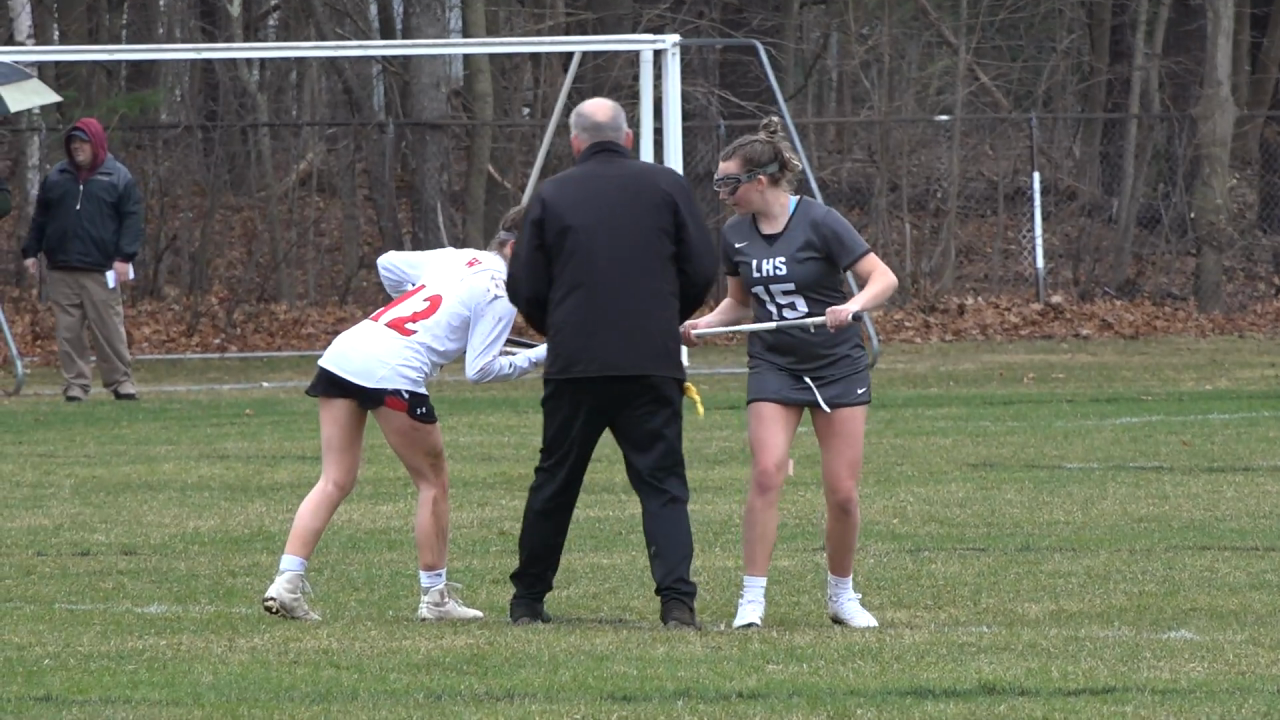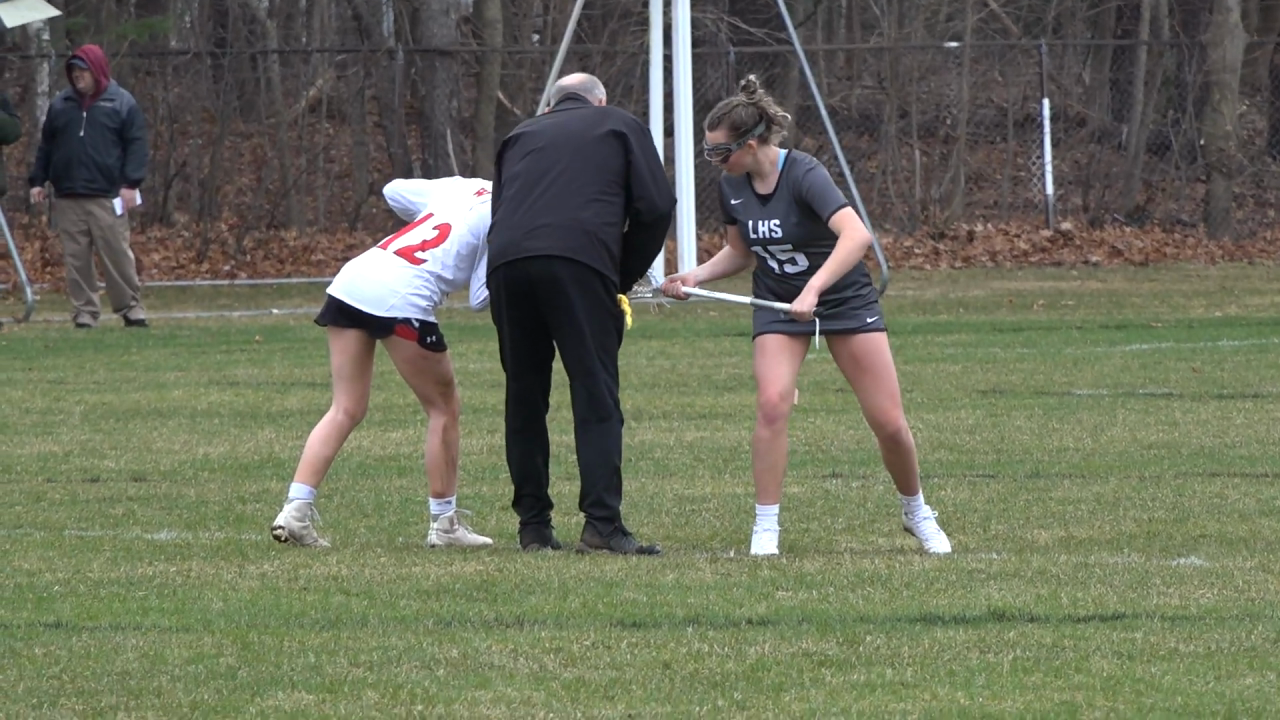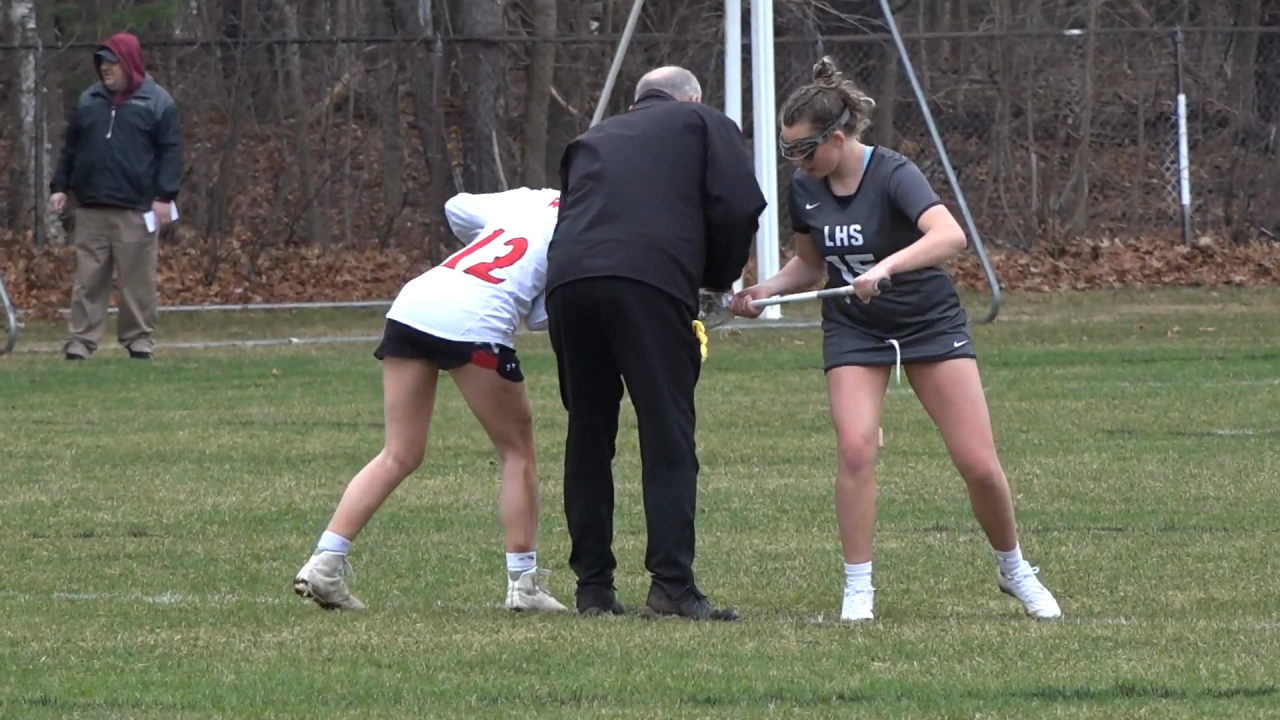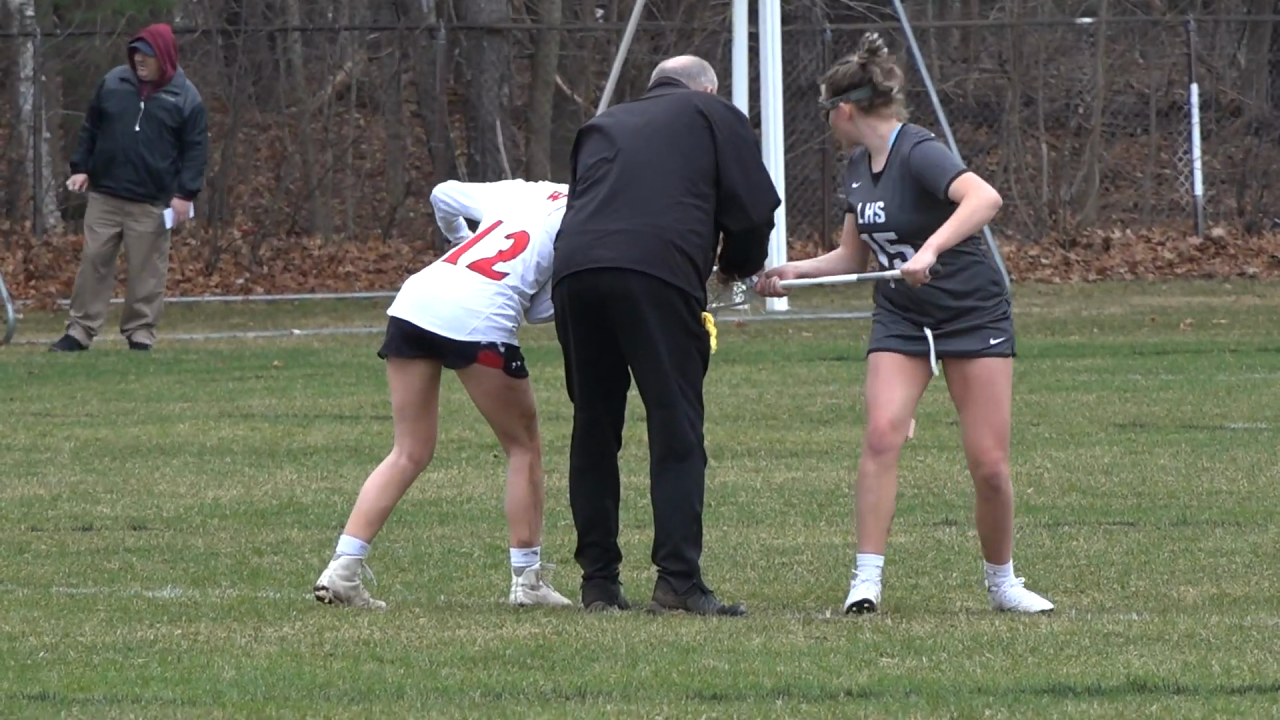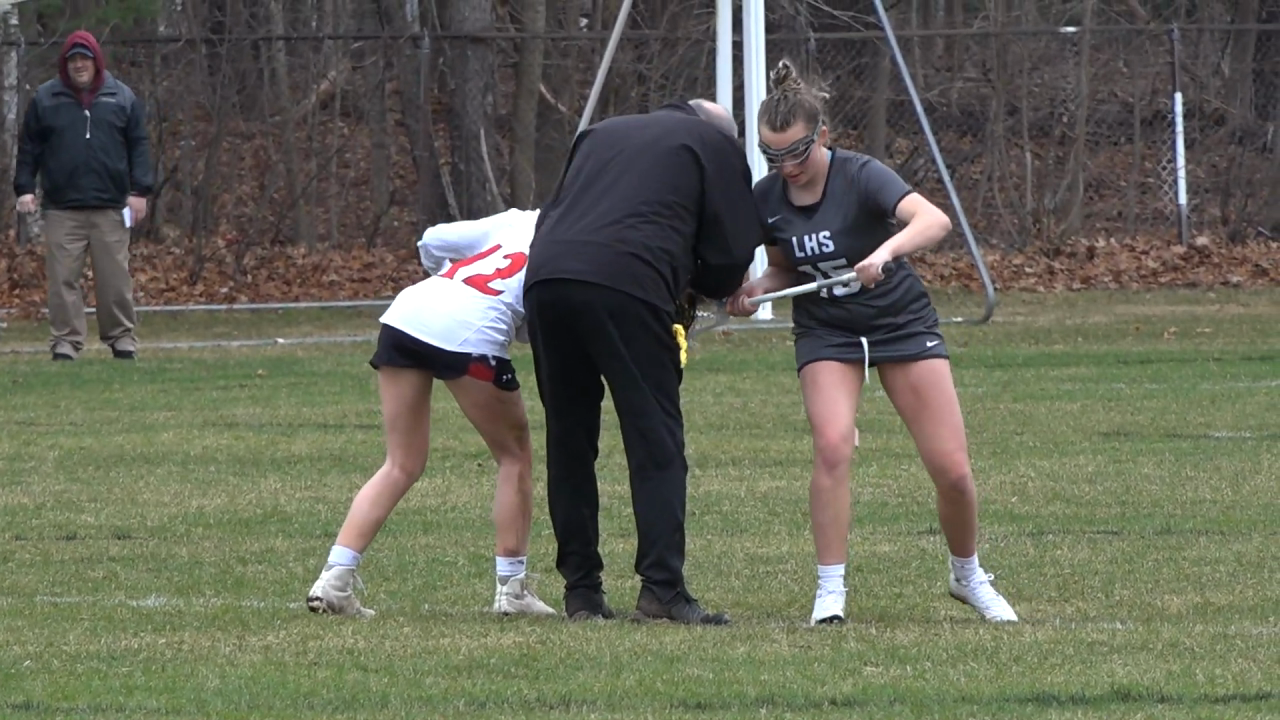
dt=1s
person 1, frame 1
left shoulder: (819, 220)
right shoulder: (734, 233)
left elbow: (884, 278)
left wrist: (852, 306)
right wrist: (698, 324)
left hip: (838, 365)
right hip: (773, 365)
left knee: (842, 493)
right knee: (765, 477)
left ankle: (842, 595)
right ankle: (752, 598)
person 1, frame 2
left shoulder: (805, 175)
right shoulder: (731, 187)
left elbow: (857, 236)
left wrist: (812, 289)
right wrist: (694, 275)
left hip: (846, 298)
right hip: (778, 303)
left knee: (890, 422)
right knee: (772, 404)
left ankle: (917, 512)
right ankle: (766, 526)
person 1, frame 3
left shoulder: (894, 173)
right shoulder: (803, 188)
left elbow: (951, 236)
left wrist: (885, 266)
right wrist: (765, 289)
left hip: (930, 322)
right hip: (853, 329)
left knee: (979, 465)
right knee: (856, 451)
left ankle: (1014, 570)
right ankle: (858, 587)
person 1, frame 4
left shoulder: (919, 151)
right shoulder: (858, 167)
left elbow: (985, 199)
right elbow: (852, 256)
left wrist: (930, 251)
right wrist: (789, 271)
left hip: (972, 314)
right hip: (900, 318)
left knee: (990, 464)
right knee: (881, 436)
left ankle: (1001, 583)
right ankle: (867, 579)
person 1, frame 5
left shoulder: (861, 174)
right shoulder: (766, 197)
left elbow: (935, 220)
left wrist: (886, 250)
right wrist: (754, 288)
left hip: (904, 324)
right hip: (826, 331)
left knee: (952, 469)
right knee: (832, 446)
left ankle: (968, 577)
right ankle: (830, 589)
person 2, frame 1
left shoulder: (553, 195)
right shoulder: (667, 185)
left elbow: (525, 287)
right elbow: (700, 272)
left hip: (574, 364)
right hip: (651, 363)
left knee: (555, 481)
right knee: (662, 485)
left ankle: (528, 600)
person 2, frame 2
left shoulder: (521, 135)
right shoulder: (621, 126)
right elbow: (655, 209)
right wrist: (624, 277)
left hip: (507, 264)
right hip: (579, 264)
left knee: (525, 396)
right knee: (596, 398)
left ankle: (533, 525)
person 2, frame 3
left shoulder: (593, 138)
right shoulder: (705, 123)
right elbow: (736, 210)
right wrist: (720, 278)
left hip: (568, 280)
right hip: (650, 283)
left knee: (588, 437)
right knee: (667, 438)
left ankle: (593, 586)
right ankle: (671, 586)
person 2, frame 4
left shoulder: (602, 124)
right shoulder: (715, 116)
right elbow: (753, 212)
right wrist: (738, 268)
left hip: (575, 270)
right hip: (657, 275)
left knee: (594, 429)
right knee: (675, 432)
left ankle: (598, 582)
right ankle: (678, 581)
person 2, frame 5
left shoulder: (601, 133)
right shoulder: (716, 144)
left elbow: (549, 221)
right elbow: (731, 255)
right wrist: (700, 287)
left hip: (546, 280)
right hip: (626, 288)
left knee: (570, 439)
right knee: (655, 442)
left ankle: (581, 588)
right ankle: (662, 590)
person 3, frame 1
left shoulder: (454, 257)
right shoulder: (499, 297)
left elbow: (387, 263)
right elbow: (479, 369)
right wrist: (538, 356)
left hip: (344, 351)
right hip: (393, 370)
left knee: (335, 481)
right knee: (433, 481)
left ankle: (287, 582)
right ankle: (435, 596)
person 3, frame 2
left shoulder: (464, 186)
left elbow: (394, 191)
right elbow: (480, 298)
left hip: (352, 279)
right hip: (401, 298)
left knee: (345, 410)
right knee: (444, 408)
left ankle: (295, 510)
right ankle: (444, 523)
person 3, frame 3
left shoulder: (529, 198)
left elbow: (457, 208)
right elbow: (541, 317)
left hip: (416, 303)
right hip: (474, 322)
left knee: (399, 455)
right knee: (518, 453)
left ankle: (324, 564)
right ankle: (524, 584)
person 3, frame 4
left shoulder: (521, 190)
left elbow: (443, 195)
right elbow: (541, 312)
left hip: (415, 300)
right hip: (478, 318)
left knee: (409, 454)
right knee: (523, 447)
left ankle: (342, 569)
right ankle: (527, 580)
person 3, frame 5
left shoulder: (519, 220)
left elbow: (433, 241)
right elbow: (529, 332)
left hip: (406, 312)
right hip: (469, 331)
left knee: (402, 465)
right knee: (515, 457)
left ankle: (334, 578)
right ankle: (512, 588)
person 4, frame 1
left shoulder: (118, 176)
right shoulder: (56, 176)
left elbow: (132, 219)
right elbow: (40, 217)
left wrist: (124, 256)
right wrist: (31, 251)
left hip: (101, 270)
right hip: (61, 270)
left knee: (109, 329)
right knee: (68, 332)
left ankle: (121, 381)
right ankle: (75, 384)
person 4, frame 2
left shoulder: (121, 102)
right shoulder: (60, 104)
left elbow: (136, 145)
right elbow: (46, 147)
left wrist: (131, 183)
right wrist: (37, 180)
left hip: (108, 196)
right hip: (68, 198)
left knee: (118, 255)
right knee: (76, 259)
left ankle: (131, 309)
right ankle: (84, 313)
person 4, frame 3
left shoulder: (157, 101)
right shoulder: (88, 100)
left elbow: (171, 151)
right elbow: (70, 149)
left wrist: (164, 196)
right wrist: (60, 186)
left hip: (136, 209)
right hip: (90, 208)
left knee: (138, 280)
right knee: (88, 281)
left ankle: (139, 342)
right ankle: (80, 344)
person 4, frame 4
left shoulder: (185, 96)
right shoulder: (113, 82)
left elbow: (195, 149)
right elbow: (90, 128)
left wrist: (185, 193)
right wrist: (81, 167)
left hip: (153, 202)
right hip: (104, 195)
left knee: (147, 272)
right knee: (93, 262)
left ankle: (140, 335)
right ankle: (79, 331)
person 4, frame 5
left shoulder: (122, 97)
right shoulder: (44, 98)
left elbow: (138, 145)
right elbow: (29, 148)
left wrist: (140, 190)
right wrist: (25, 187)
left hip: (111, 207)
right hip: (62, 209)
left knee: (115, 279)
right knee: (63, 279)
left ankle: (122, 342)
right ankle: (65, 345)
